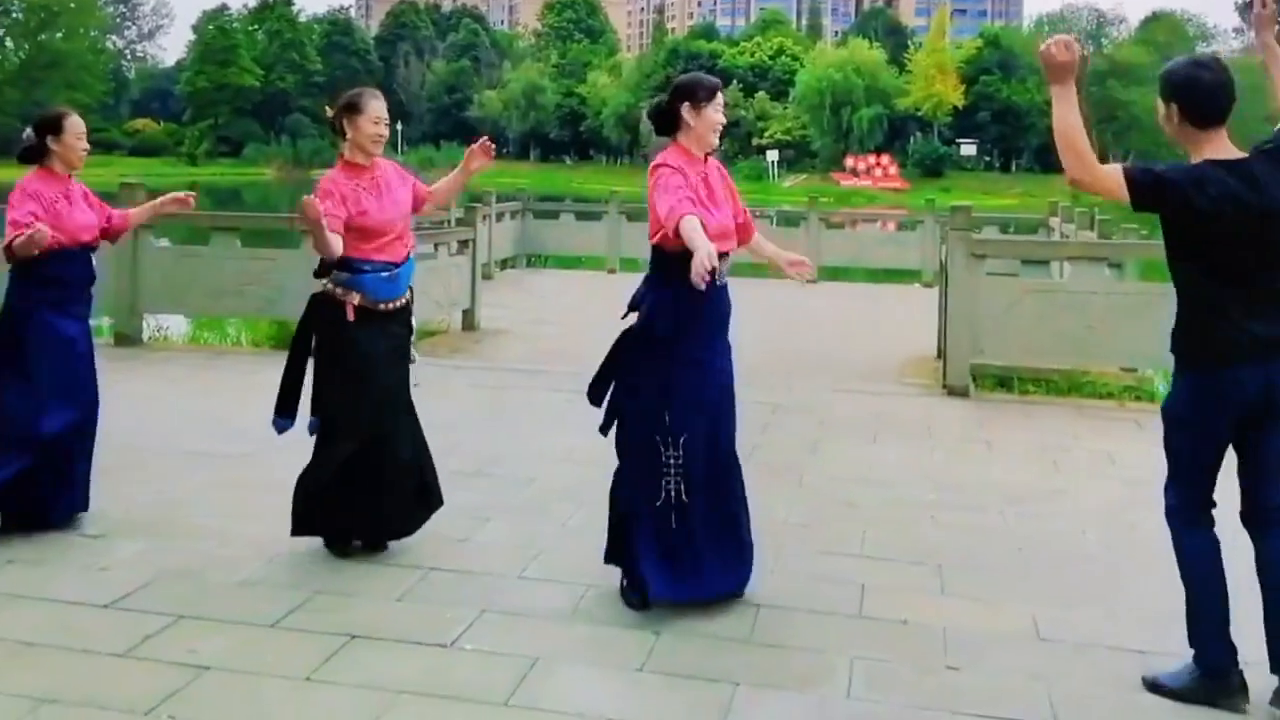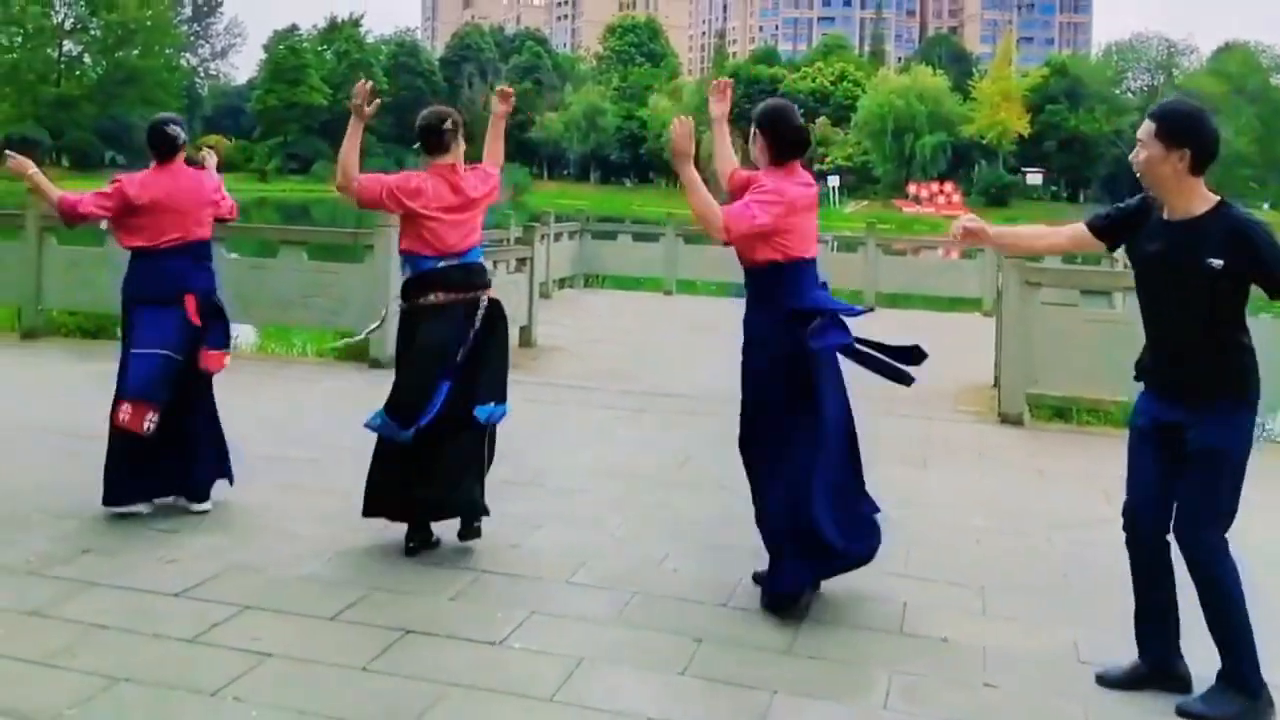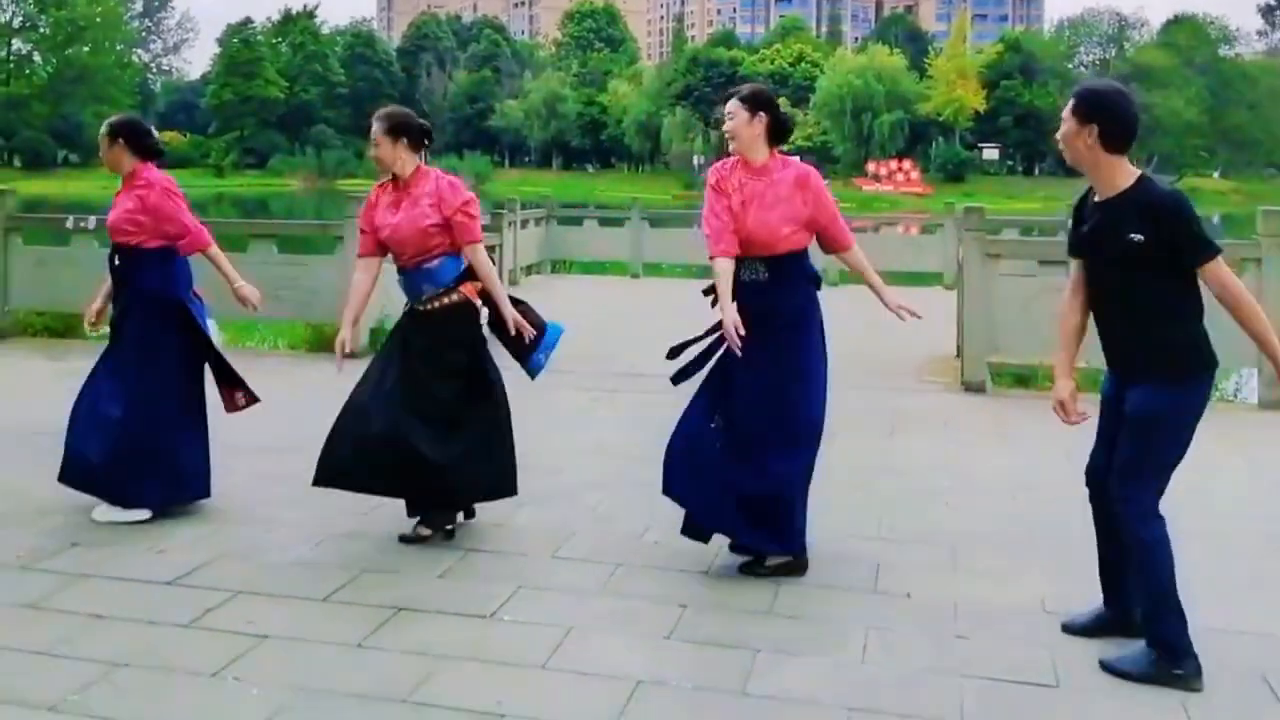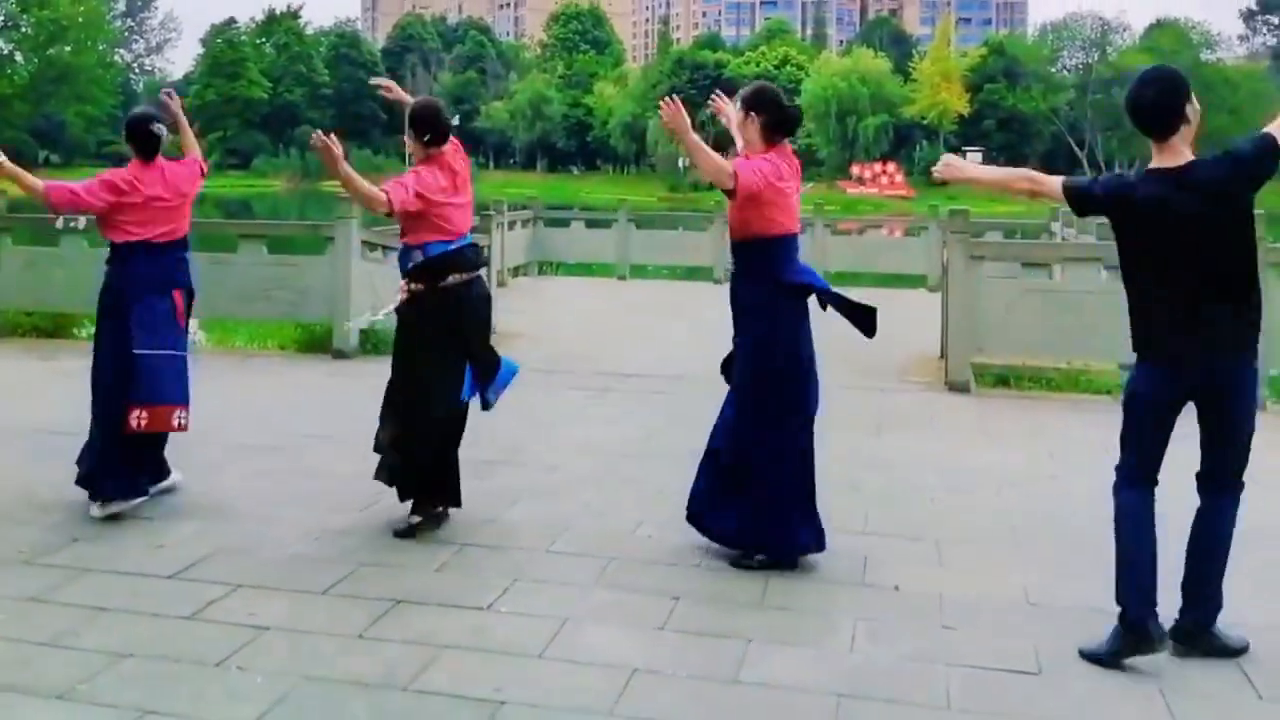
dt=0.5s
person 1, frame 1
left shoulder: (1182, 186)
left elbow: (1083, 171)
left wrist: (1062, 85)
left hip: (1208, 372)
left knee: (1187, 510)
left ankle: (1216, 671)
person 1, frame 2
right shoulder: (1134, 218)
right elbow: (1060, 239)
right wrist: (991, 234)
left hip: (1220, 406)
right hip: (1160, 397)
left knee: (1200, 536)
right knee: (1143, 523)
right ankle: (1159, 657)
person 1, frame 3
left shoulder: (1163, 205)
right shoulder: (1088, 208)
left elbow: (1225, 285)
right elbow: (1078, 292)
right wrist: (1062, 372)
left hip: (1173, 378)
right hip: (1125, 374)
left knee: (1132, 499)
right knee: (1102, 482)
left ankle: (1173, 654)
right ankle: (1122, 606)
person 1, frame 4
left shoulder: (1123, 191)
right shoulder: (1229, 174)
left elbow: (1034, 185)
left wrist: (965, 171)
left hip: (1160, 361)
right hip: (1231, 356)
left knee: (1135, 483)
right knee: (1220, 487)
left ankle: (1139, 621)
right ankle: (1198, 625)
person 2, frame 1
left shoulder: (713, 171)
right shoulder: (667, 168)
left elbow: (741, 231)
right elbow: (680, 215)
left wrist: (783, 259)
right wrist: (702, 248)
left hip: (708, 316)
right hip: (672, 314)
left knee: (709, 442)
right knee: (669, 445)
left ankle: (704, 566)
right ankle: (644, 568)
person 2, frame 2
left shoulder: (781, 190)
right shoulder: (785, 181)
left elbow: (721, 227)
right elbow: (733, 180)
left wrist: (685, 162)
right wrist: (718, 120)
left hip: (779, 321)
right hip: (805, 318)
left knee: (777, 446)
right knee: (806, 439)
left ankle: (792, 580)
right ankle: (802, 563)
person 2, frame 3
left shoulder: (800, 177)
right shoulder: (721, 175)
left elbow: (840, 241)
right elbow: (720, 246)
left wrist: (883, 294)
right wrist: (727, 307)
left hip: (791, 308)
right hip: (747, 309)
left knee: (782, 422)
right knee: (740, 415)
left ankle: (786, 545)
right ankle: (757, 527)
person 2, frame 4
left shoulder: (766, 170)
right shoulder: (778, 157)
left elbow: (724, 175)
right elbow: (738, 157)
left wrist: (683, 130)
right wrist: (728, 119)
left hip: (769, 300)
right hip: (776, 297)
left knee: (773, 417)
right knee: (755, 411)
left ankle: (780, 539)
right ankle: (758, 525)
person 3, frame 1
left shoulder: (393, 174)
right shoulder: (333, 185)
left elbow: (428, 199)
right elbow: (330, 252)
left wrist: (466, 170)
right wrist: (319, 226)
left hip: (393, 314)
right hip: (351, 319)
left knee: (389, 415)
right knee: (357, 419)
left ankle: (374, 520)
right ankle: (340, 524)
person 3, frame 2
left shoulder: (412, 185)
right shoulder: (475, 183)
left elbow: (350, 185)
right elbow: (494, 168)
left wrist: (358, 122)
right wrist: (500, 121)
left hip: (427, 311)
right hip: (473, 307)
left knee: (415, 412)
right knee: (465, 412)
left ankle: (417, 524)
right ankle: (466, 511)
person 3, frame 3
left shoulder: (447, 188)
right shoulder: (378, 200)
left elbow: (475, 252)
right elbow: (367, 267)
left wrist: (504, 305)
right wrist: (348, 325)
left hip: (457, 312)
right hip: (420, 315)
left knee: (445, 409)
right knee: (395, 405)
left ankle: (440, 510)
right ankle: (444, 503)
person 3, frame 4
left shoulder: (415, 181)
right shoulder: (455, 160)
left elbow: (380, 200)
right elbow: (445, 130)
left wrist: (338, 162)
right wrist: (404, 97)
left hip: (430, 297)
right hip: (466, 290)
left knee: (421, 395)
right knee: (447, 393)
left ankle: (429, 497)
right ankle: (433, 496)
person 4, frame 1
left shoulder: (77, 191)
left elbow: (112, 223)
left wrist: (161, 205)
left hip: (71, 306)
right hip: (40, 306)
left knee: (72, 402)
right knee: (58, 402)
left ankle: (51, 499)
person 4, frame 2
left shoulder: (133, 186)
right shoulder: (206, 183)
left elbow: (76, 208)
right elbow: (228, 210)
left hip: (148, 290)
right hip: (193, 291)
left knee: (143, 384)
right knee: (190, 388)
left ankle: (131, 489)
right ankle: (193, 487)
person 4, frame 3
left shoulder: (155, 186)
right shoulder: (131, 189)
left elbow: (196, 237)
right elbow: (125, 254)
left wrist: (236, 282)
right wrist: (103, 299)
left hip: (160, 299)
right hip: (142, 300)
left knee: (148, 393)
right knee: (163, 393)
left ankle: (136, 494)
right ankle: (169, 486)
person 4, frame 4
left shoulder: (117, 183)
right shoulder: (182, 176)
left elbow: (59, 196)
right elbow: (196, 157)
right wrist: (180, 117)
left hip: (129, 286)
right hip: (170, 288)
left knee: (119, 380)
right knee: (156, 380)
left ankle: (119, 483)
right ankle: (149, 473)
